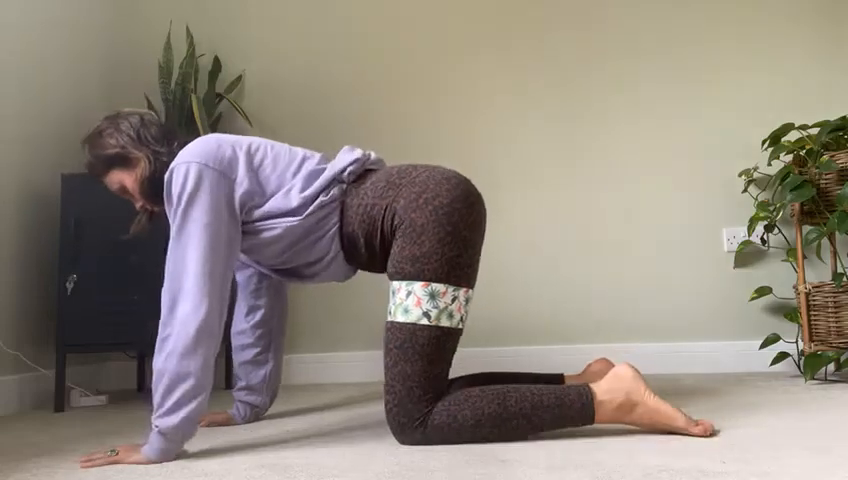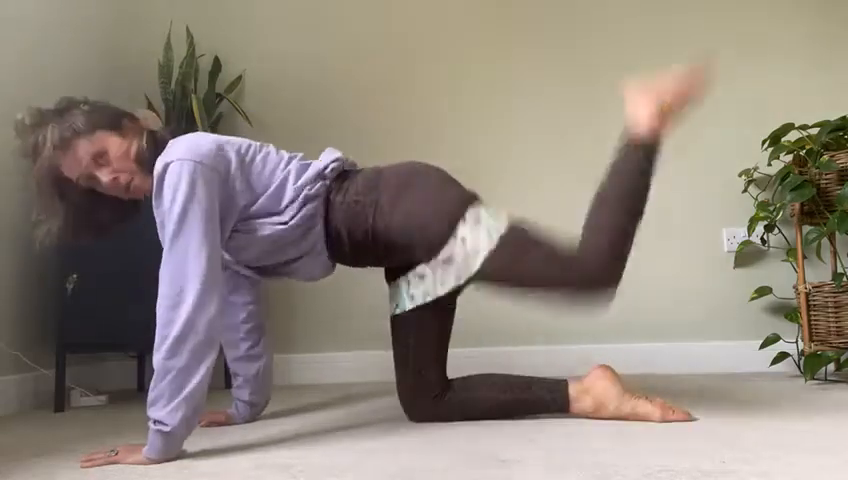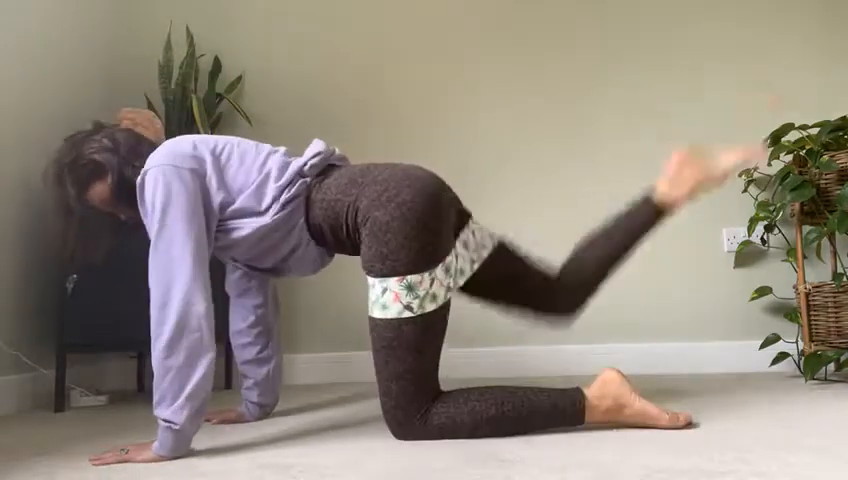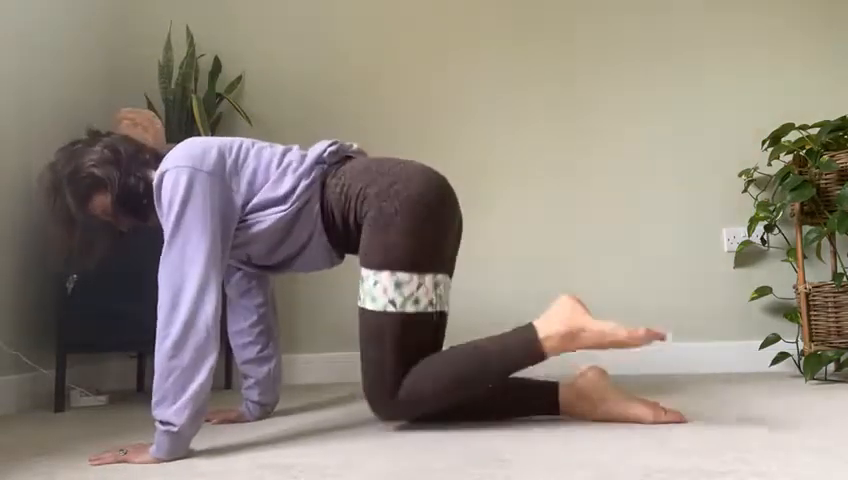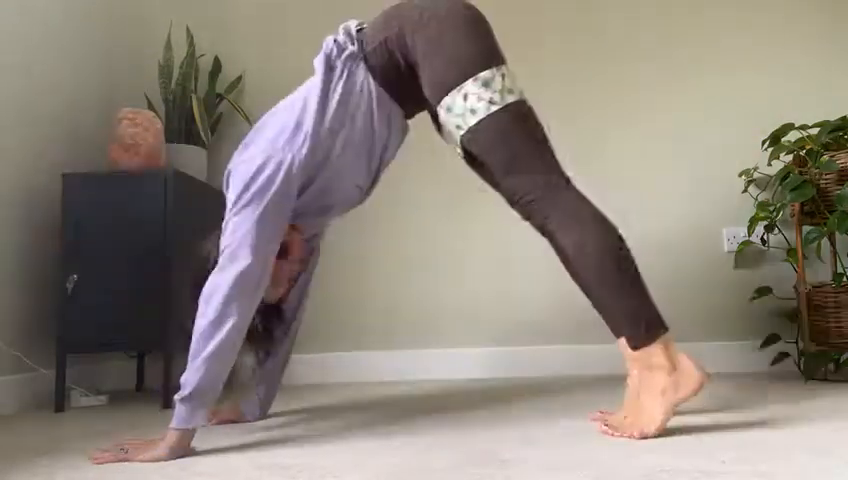
dt=1s
person 1, frame 1
left shoulder: (194, 167)
right shoulder: (224, 180)
left elbow: (194, 308)
right elbow: (257, 287)
left wrist: (162, 442)
right wrist: (249, 401)
left hip: (426, 209)
right hip: (425, 212)
left knee: (413, 420)
right knee: (421, 394)
left ankle: (610, 397)
right ankle: (588, 379)
person 1, frame 2
left shoulder: (186, 162)
right shoulder: (184, 186)
left elbow: (190, 304)
right elbow: (232, 292)
left wrist: (161, 440)
right wrist: (248, 404)
left hip: (407, 203)
right hip: (396, 237)
left knee: (591, 269)
right knee: (428, 402)
left ankle: (644, 121)
right ankle: (588, 395)
person 1, frame 3
left shoulder: (165, 169)
right shoulder: (200, 175)
left elbow: (181, 307)
right elbow: (247, 284)
left wrist: (170, 438)
right wrist: (256, 400)
left hip: (391, 209)
right hip: (407, 201)
left knee: (412, 417)
right knee: (558, 298)
left ankle: (599, 401)
right ankle: (667, 190)
person 1, frame 4
left shoulder: (183, 172)
right shoulder: (205, 183)
left elbow: (188, 306)
right elbow: (244, 286)
left wrist: (168, 439)
right wrist: (258, 399)
left hip: (399, 203)
right hip: (409, 206)
left knee: (391, 397)
right knee: (413, 393)
left ankle: (554, 329)
right ankle: (582, 394)
person 1, frame 5
left shoulder: (261, 171)
right shoulder: (287, 199)
left elbow: (230, 290)
left wrist: (180, 431)
right wrist: (256, 405)
right hip: (409, 58)
left knee: (540, 191)
right knee: (535, 197)
left ankle: (663, 363)
right ankle: (641, 357)
